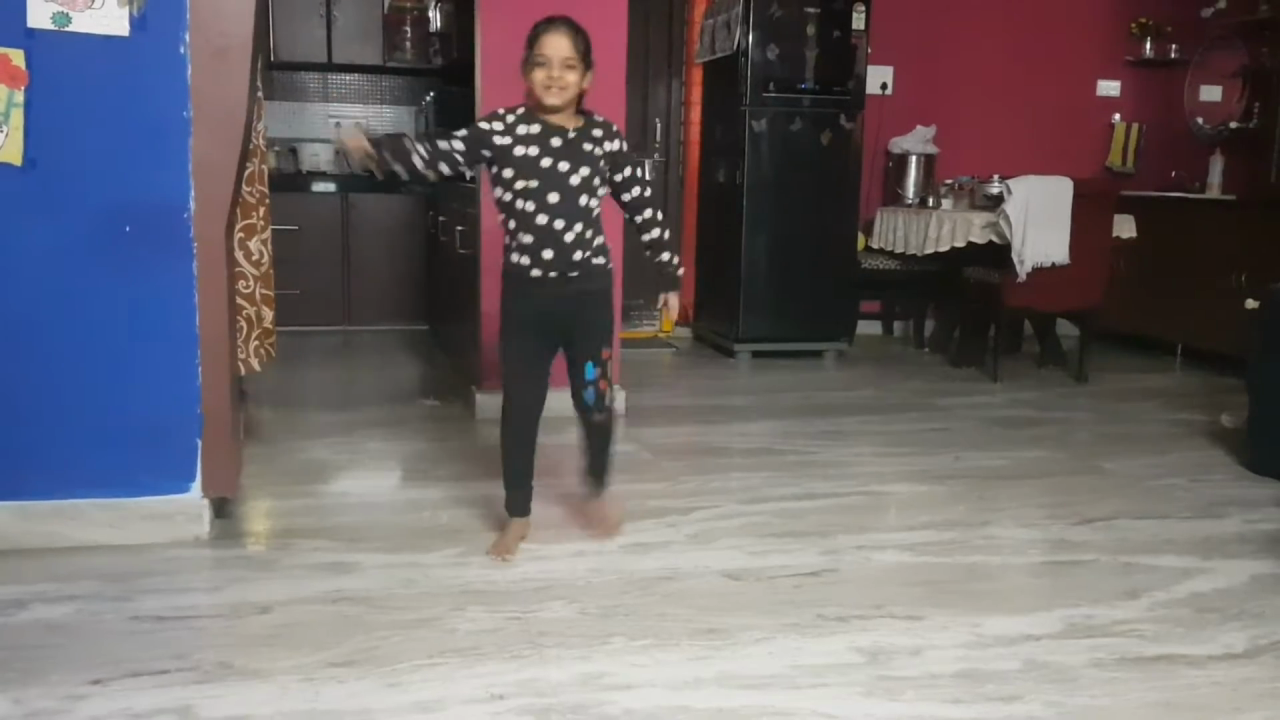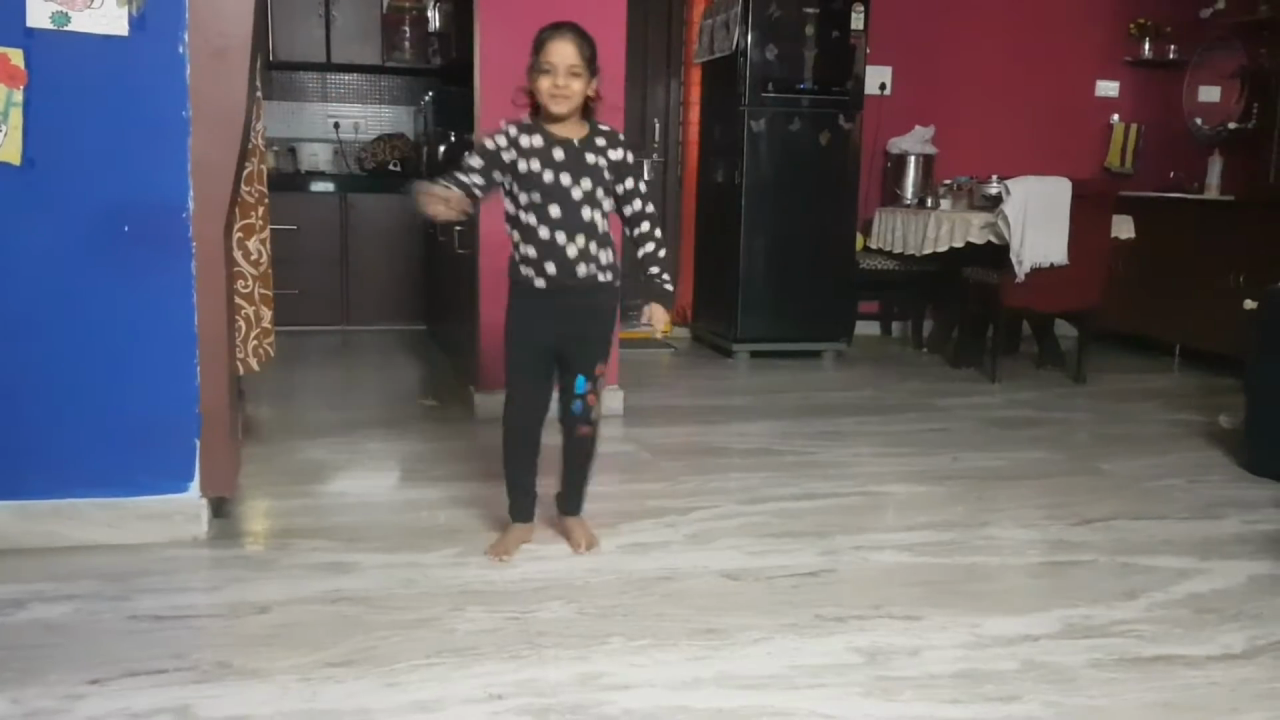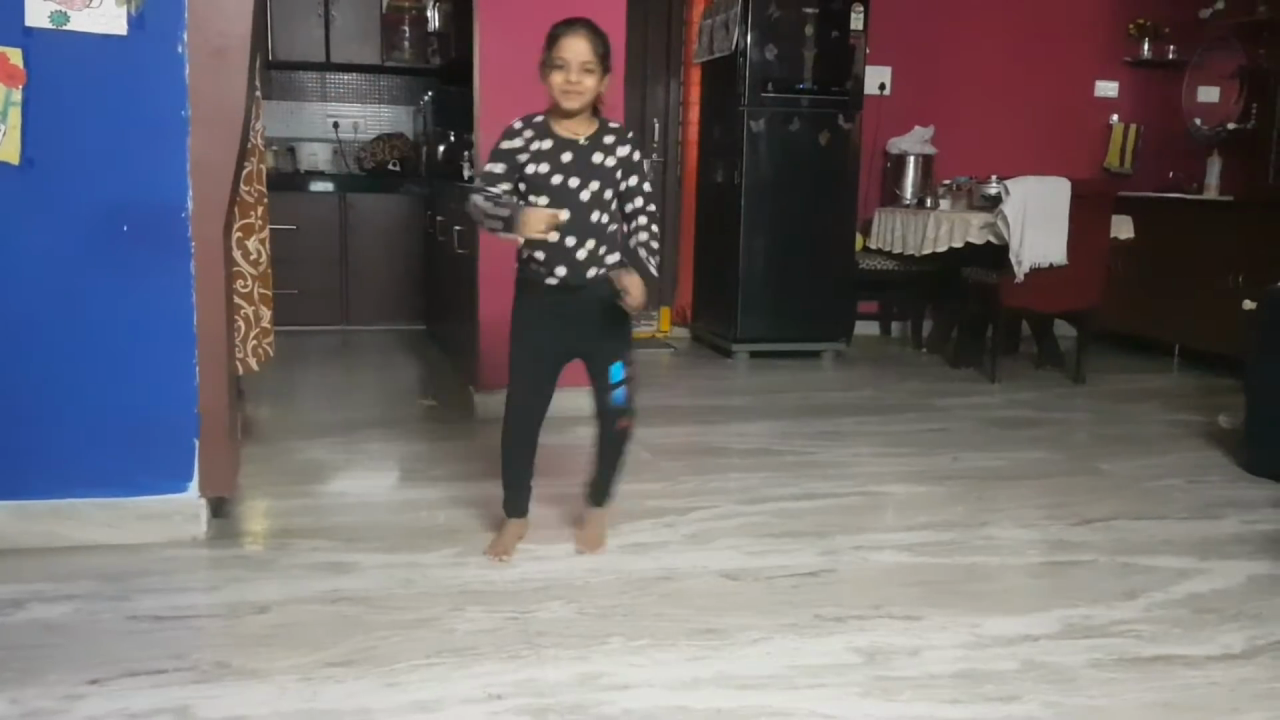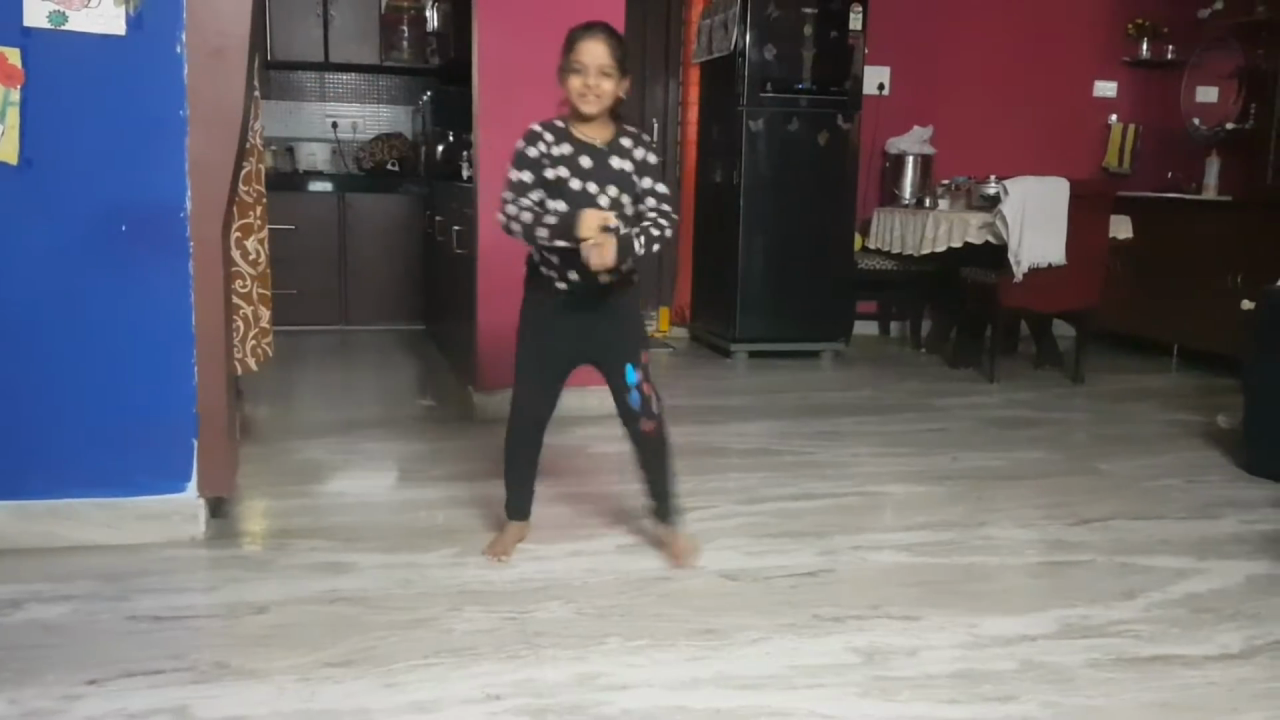
dt=0.1s
person 1, frame 1
left shoulder: (607, 139)
right shoulder: (499, 131)
left elbow: (642, 207)
right elbow: (434, 157)
left wrist: (670, 275)
right wrist: (378, 149)
left hip: (588, 289)
right hip: (527, 292)
left knee: (594, 401)
right knee: (520, 406)
left ankle: (595, 491)
right ankle: (517, 516)
person 1, frame 2
left shoulder: (612, 147)
right shoulder: (509, 139)
left elbow: (641, 219)
right elbow: (461, 186)
left wrist: (657, 291)
right wrist: (443, 200)
left hip: (592, 302)
right hip: (532, 300)
left knee: (582, 416)
right knee: (523, 415)
left ankle: (569, 511)
right ankle: (521, 519)
person 1, frame 3
left shoulder: (621, 143)
right shoulder: (520, 137)
left elbow: (643, 217)
right elbow: (484, 199)
left wrist: (637, 271)
right wrist: (520, 218)
left hip: (604, 300)
right hip: (540, 298)
left knee: (617, 410)
right knee: (523, 410)
left ankle: (596, 506)
right ankle: (515, 517)
person 1, frame 4
left shoulder: (635, 148)
right shoulder: (538, 141)
left elbow: (661, 221)
right elbow: (512, 215)
left wrist: (620, 246)
right wrist: (571, 225)
left hip: (611, 303)
right hip: (549, 301)
left knee: (643, 415)
right knee: (527, 415)
left ankle: (667, 519)
right ankle: (516, 519)
